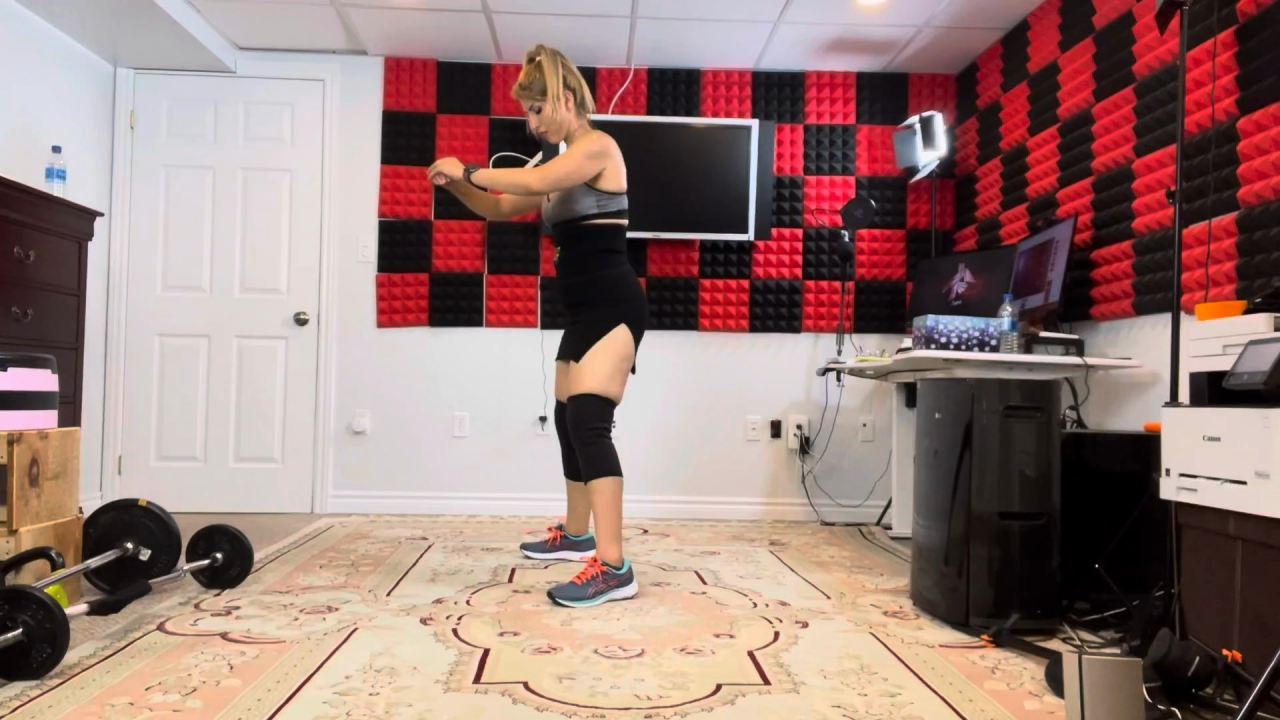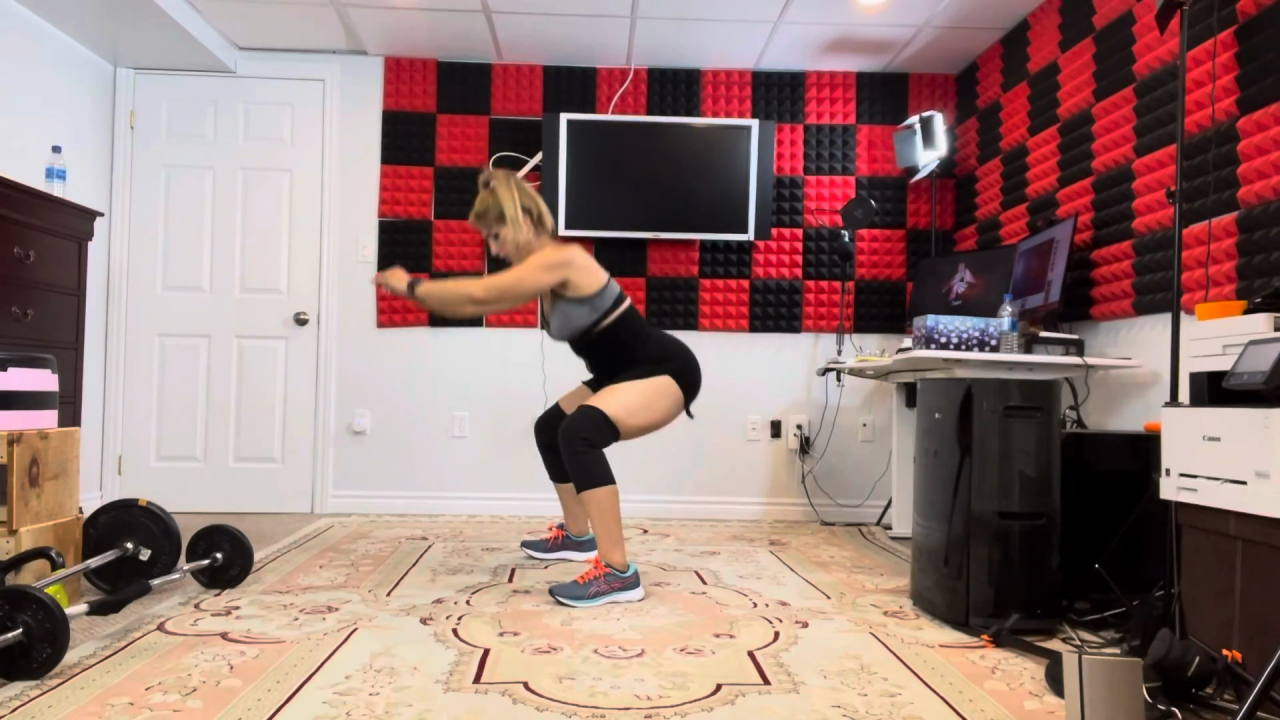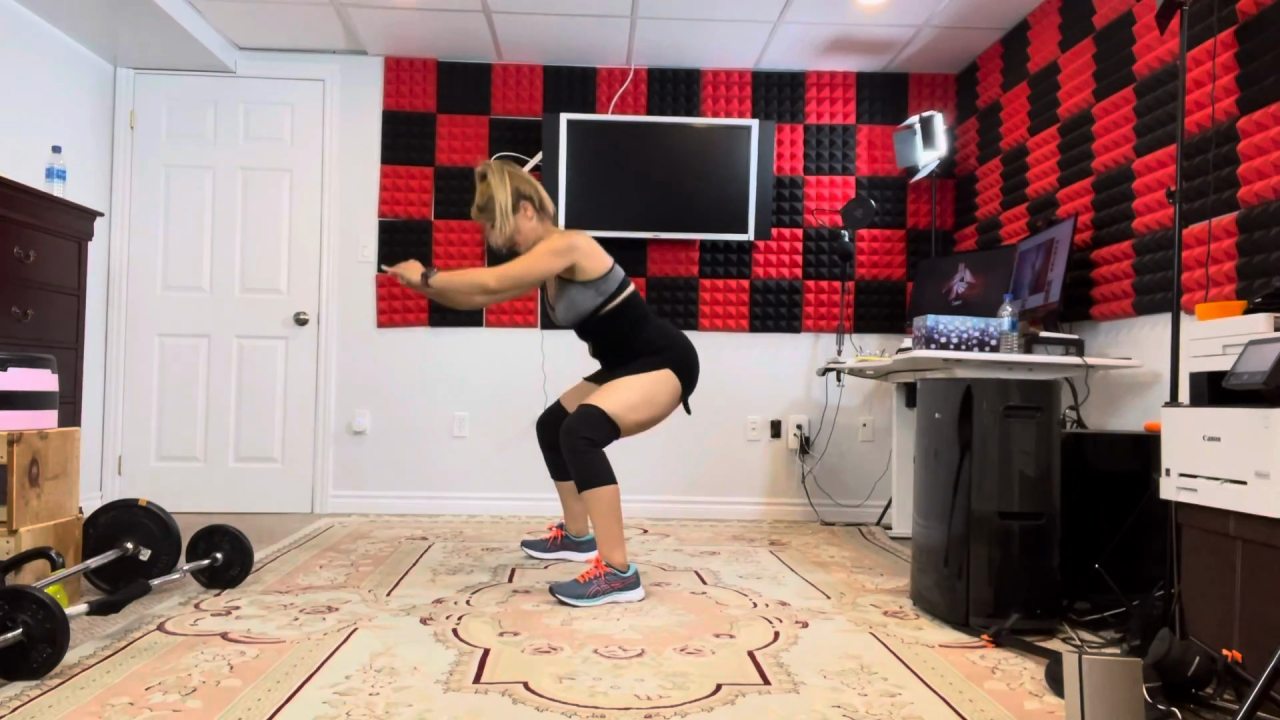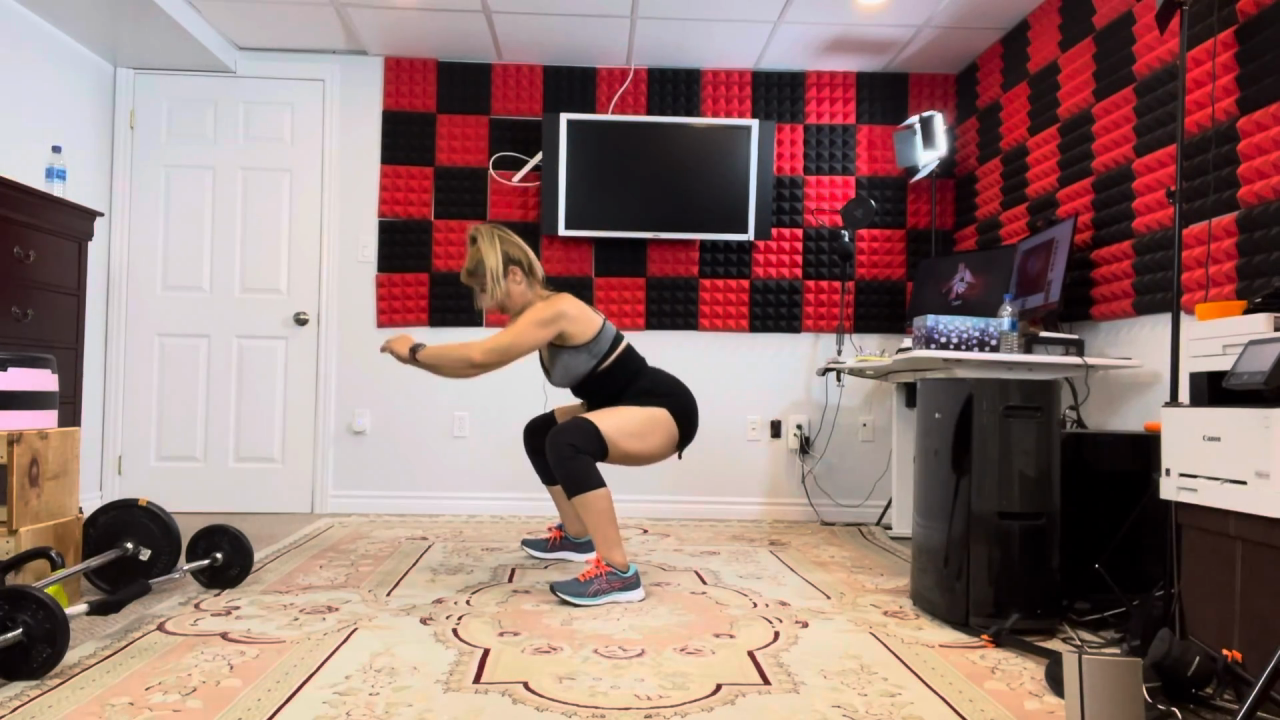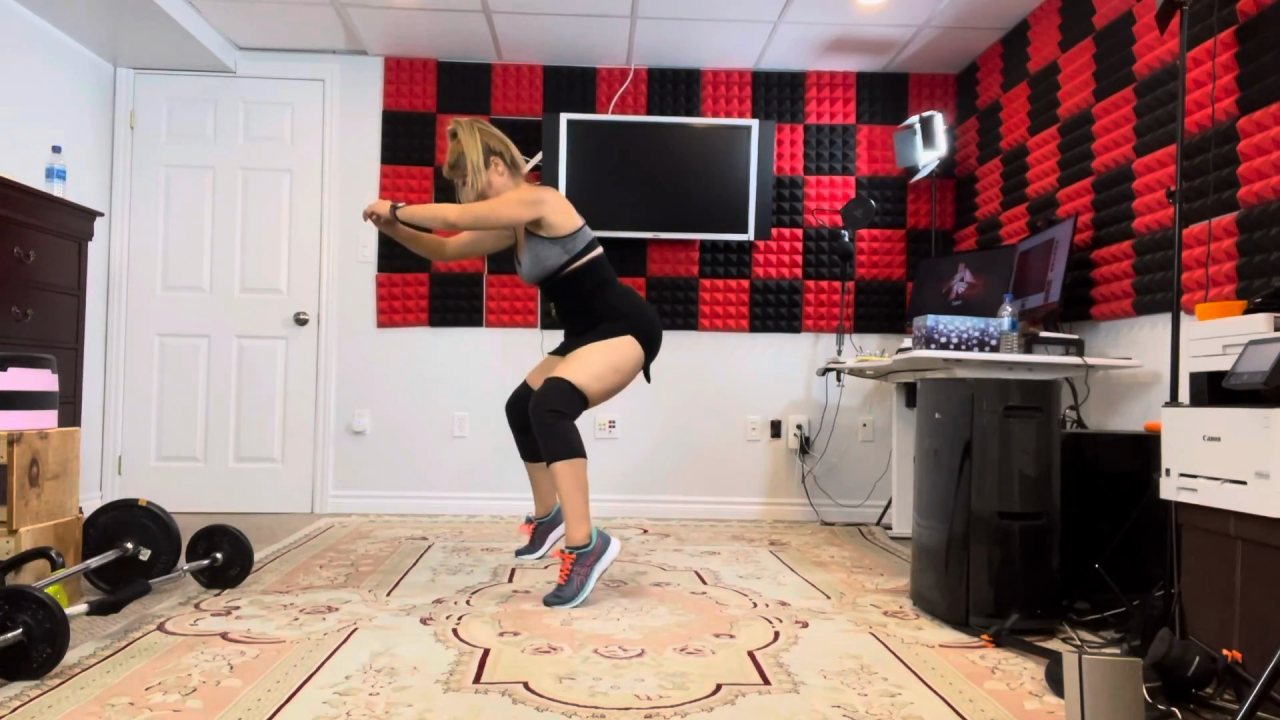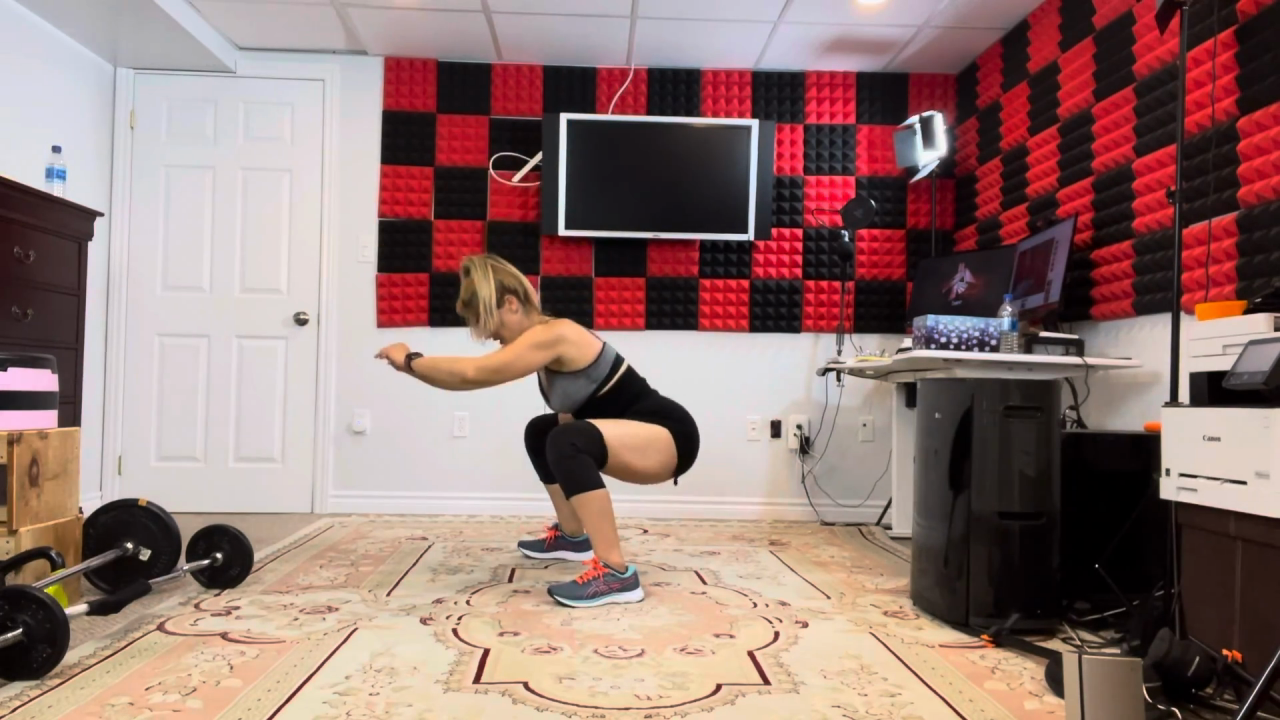
dt=0.7s
person 1, frame 1
left shoulder: (597, 146)
right shoulder: (564, 166)
left elbow: (532, 182)
right elbow: (502, 207)
left wrist: (468, 170)
right wrist: (457, 182)
left hip: (612, 307)
right hip: (586, 311)
left knee: (588, 423)
right knee: (569, 422)
left ankle: (613, 567)
right ankle: (576, 534)
person 1, frame 2
left shoulder: (562, 260)
right shoulder: (541, 275)
left elbow: (479, 293)
right elbow: (477, 304)
left wrist: (412, 286)
right wrist: (417, 290)
left hip: (669, 374)
right hip: (633, 373)
left knee: (580, 432)
right knee: (551, 428)
left ankle: (618, 571)
right ankle: (577, 535)
person 1, frame 3
left shoulder: (568, 244)
right shoulder: (546, 260)
left elbow: (491, 283)
right elbow: (481, 297)
left wrist: (426, 278)
right wrist: (426, 282)
left hip: (665, 362)
right hip: (630, 364)
left knee: (581, 432)
right knee: (552, 425)
left ankle: (618, 571)
right ankle: (577, 535)
person 1, frame 4
left shoulder: (557, 311)
right shoulder: (539, 319)
left elbow: (480, 356)
right elbow: (474, 364)
left wrist: (416, 352)
right wrist: (414, 352)
left hip: (666, 408)
right hip: (634, 406)
left knee: (567, 442)
right knee: (539, 435)
left ankle: (618, 573)
right ankle: (576, 536)
person 1, frame 5
left shoulder: (538, 199)
right shoulder: (514, 223)
left elbow: (454, 217)
right elbow: (447, 249)
left wrist: (396, 210)
right wrist: (393, 226)
left hip: (626, 326)
right hip: (591, 331)
left knee: (549, 407)
right knee: (521, 408)
left ankle: (585, 542)
right ankle: (547, 517)
person 1, frame 6
left shoulder: (556, 335)
right shoulder: (538, 341)
left elbow: (474, 374)
right elbow: (472, 375)
left wrist: (410, 360)
right wrist: (412, 362)
left hip: (668, 432)
right hip: (636, 428)
left knee: (566, 442)
right knee: (540, 434)
left ankle: (615, 573)
right ankle: (572, 535)
